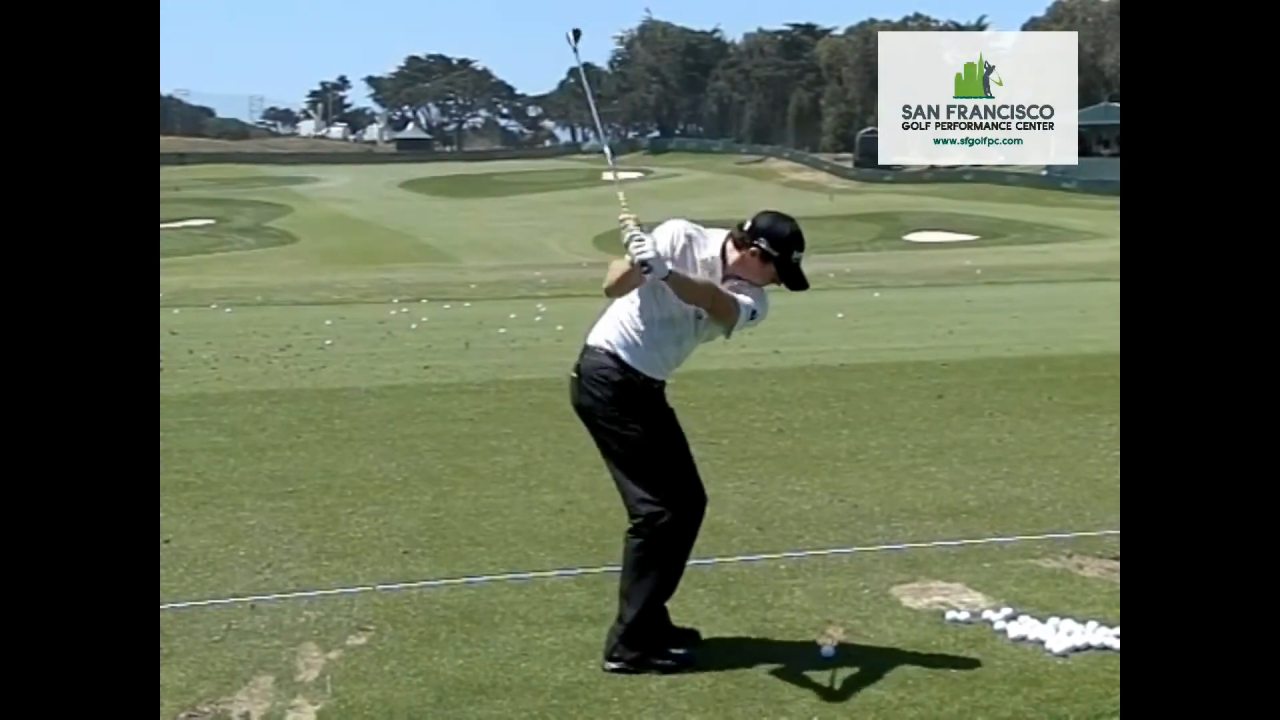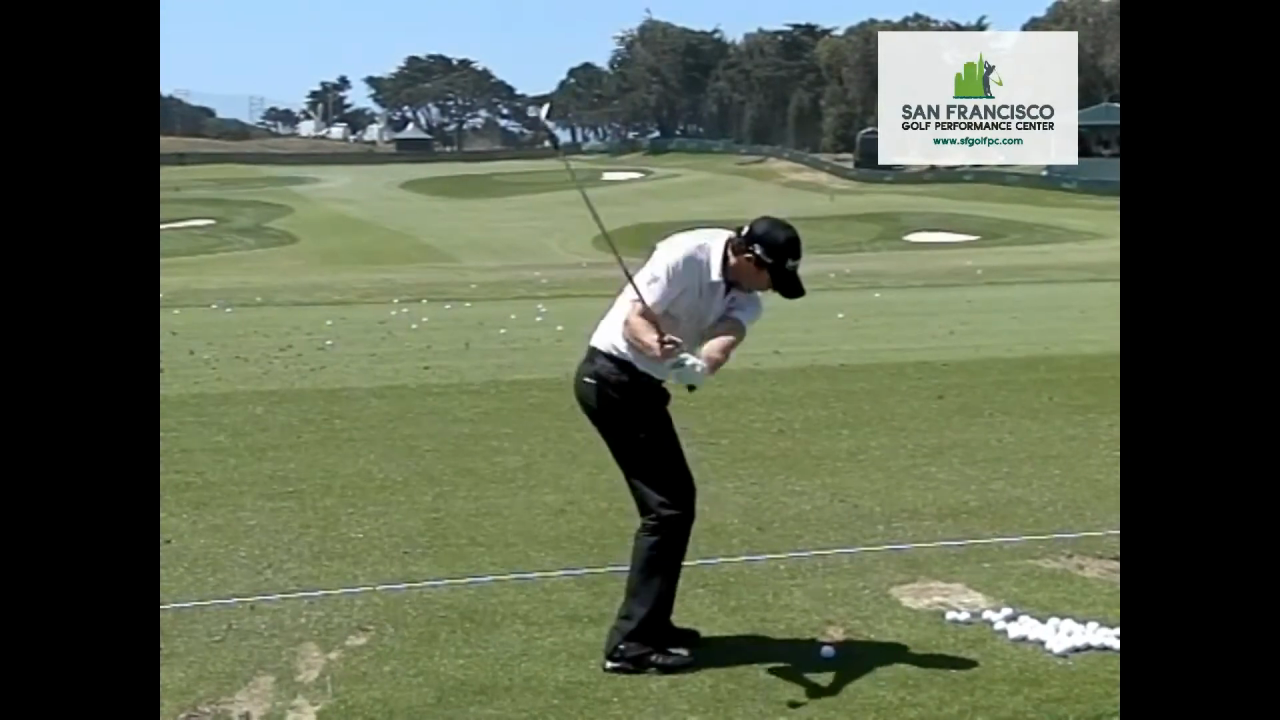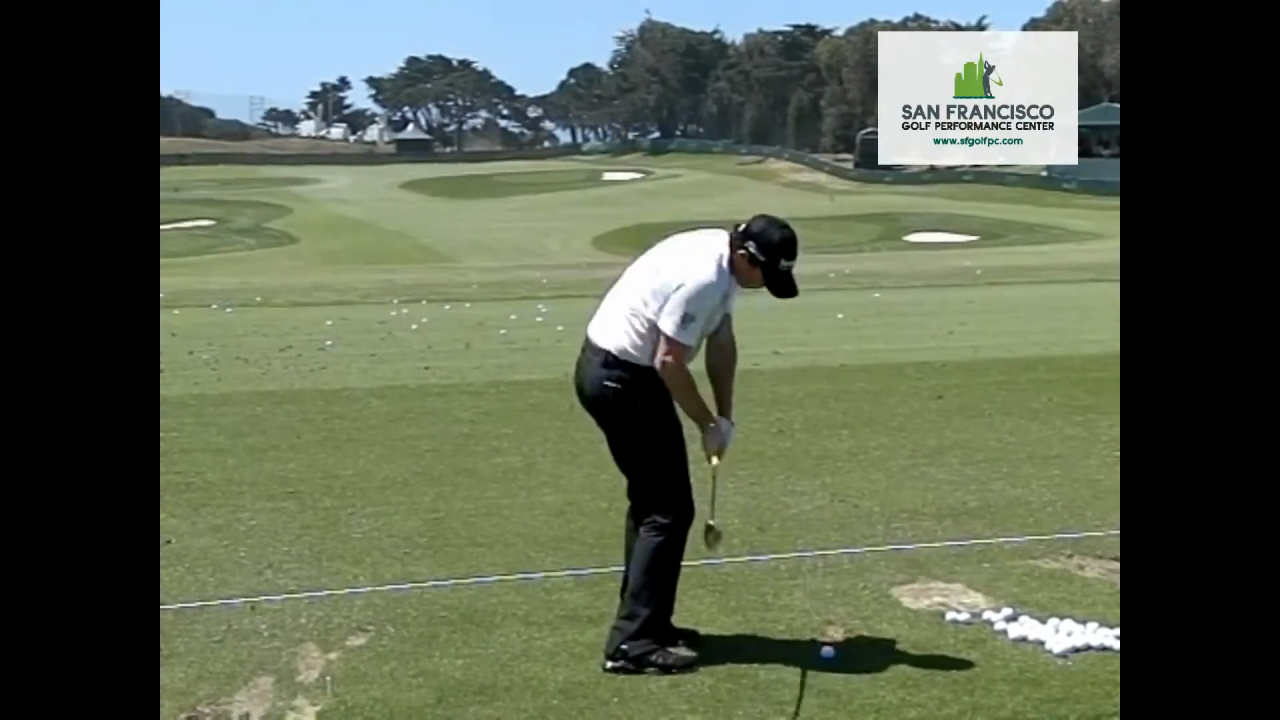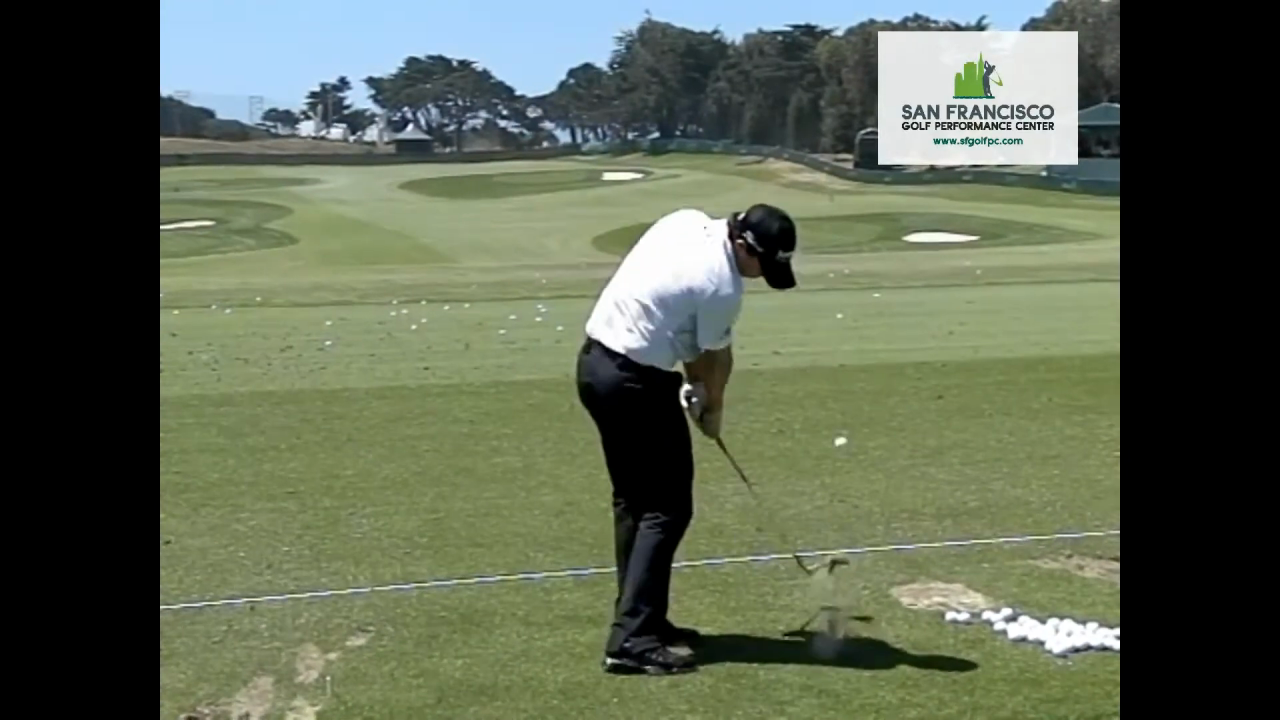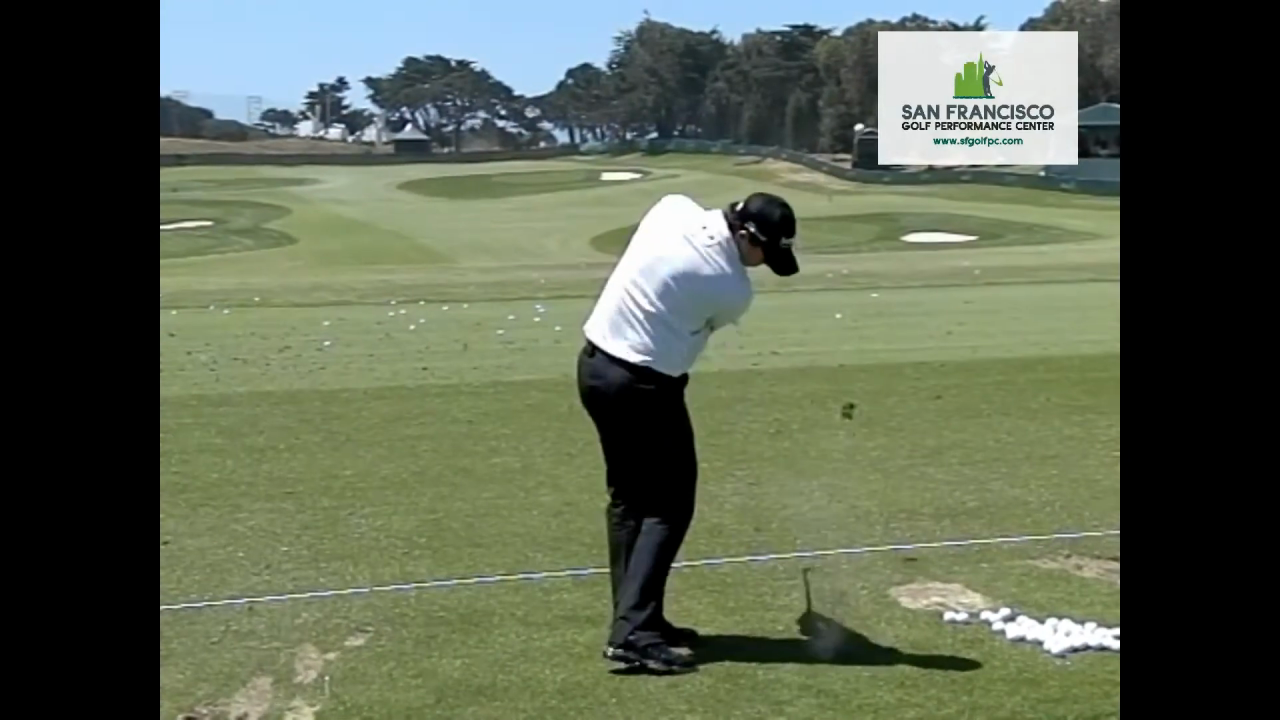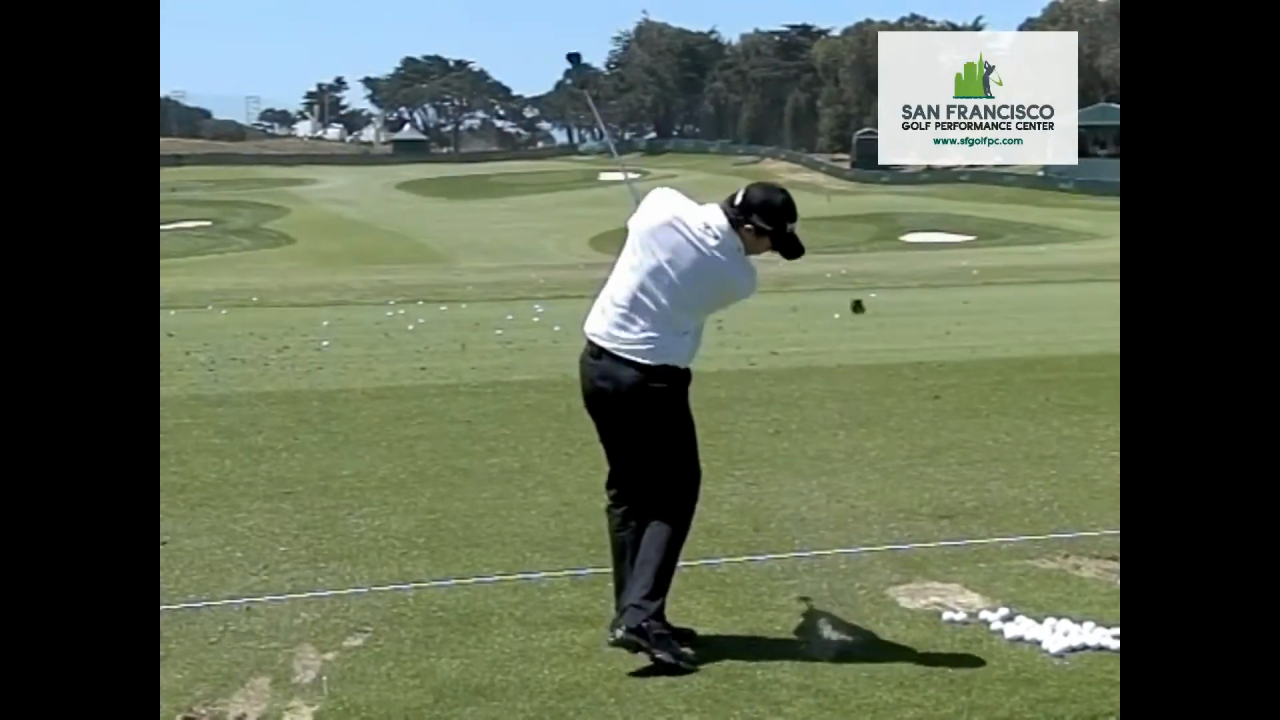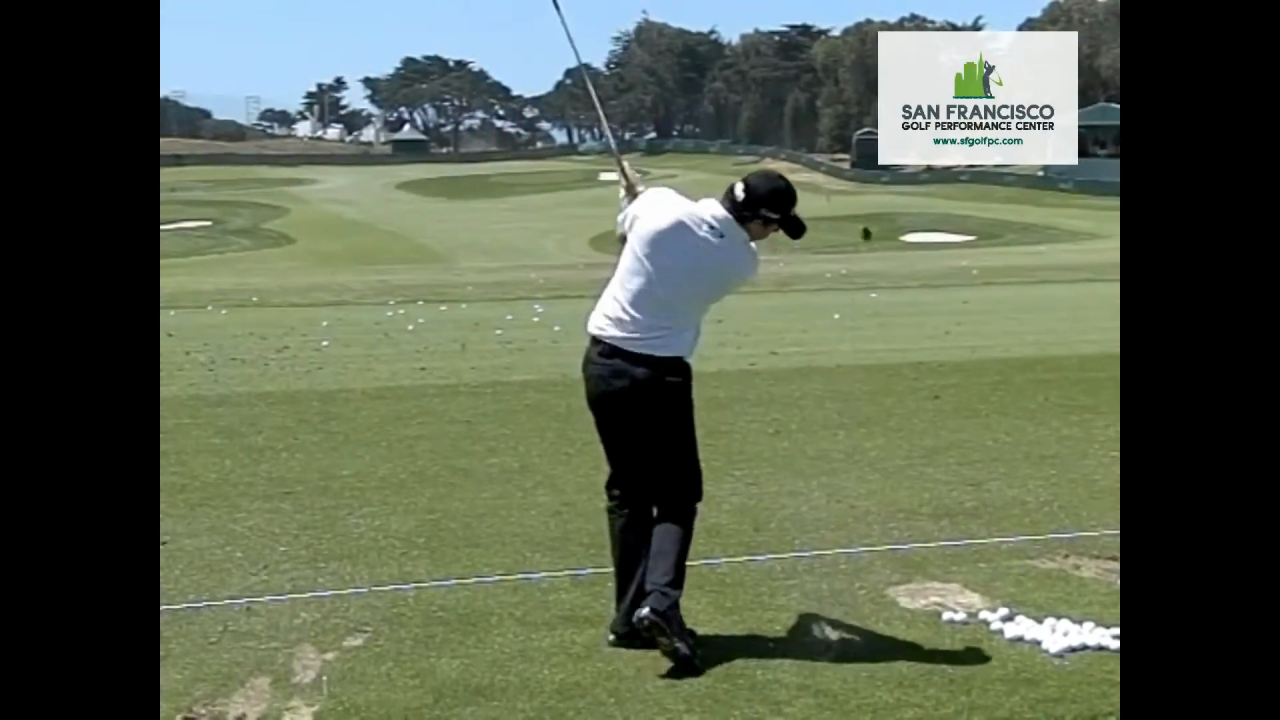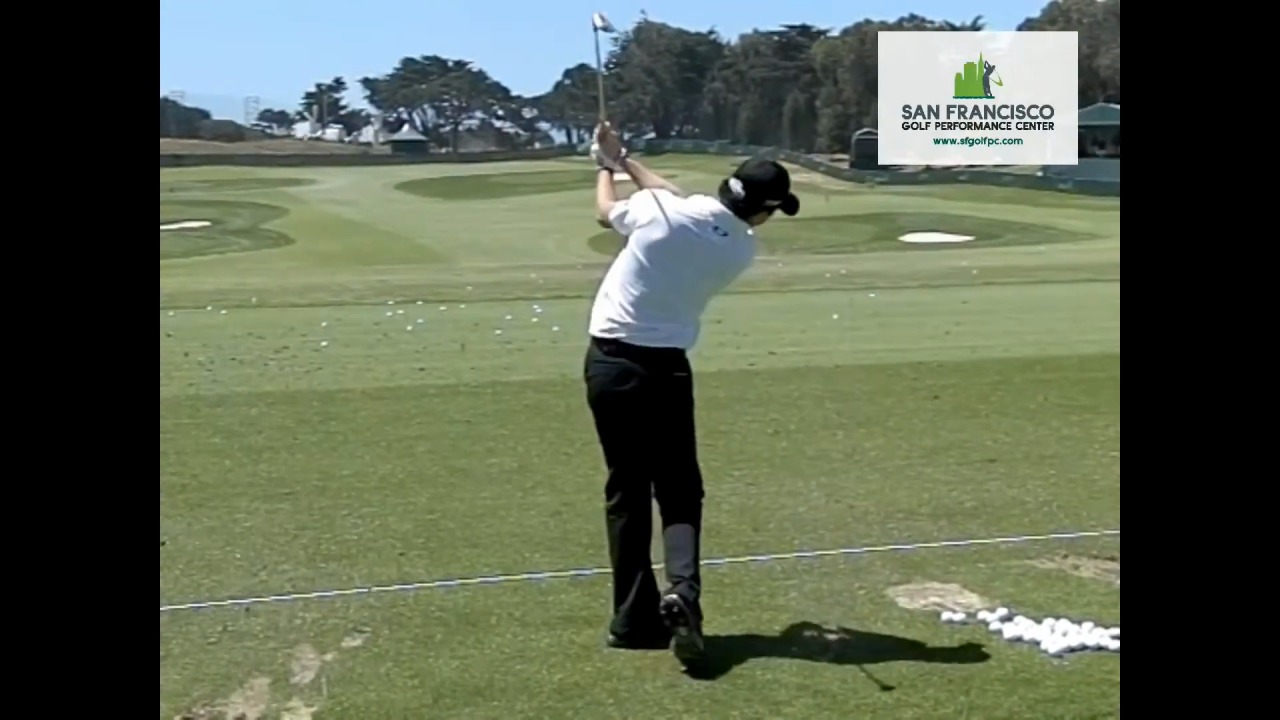
dt=0.2s
person 1, frame 1
left shoulder: (752, 301)
right shoulder: (681, 237)
left elbow: (712, 298)
right elbow: (614, 286)
left wrist: (662, 270)
right wrist: (636, 260)
left hip: (644, 387)
right hip: (607, 378)
left knee: (687, 502)
right knee: (657, 508)
left ankle: (648, 621)
right ankle: (631, 643)
person 1, frame 2
left shoulder: (747, 301)
right shoulder: (686, 251)
left elbow: (726, 340)
right elbow: (633, 322)
left wrist: (700, 365)
right wrist: (662, 353)
left hip: (639, 383)
right hip: (613, 377)
left knee: (677, 500)
right knee: (668, 507)
left ankle: (648, 621)
right ankle: (632, 642)
person 1, frame 3
left shoulder: (726, 269)
right shoulder: (702, 276)
left elbow: (721, 340)
right elbow: (668, 362)
left wrist: (724, 414)
right wrist: (707, 424)
left hip: (609, 371)
right hip: (623, 379)
left knee: (651, 500)
right knee: (668, 509)
left ankle: (645, 620)
right ankle: (632, 642)
person 1, frame 4
left shoulder: (689, 222)
right shoulder: (723, 287)
right elbow: (713, 361)
left wrist: (699, 389)
right wrist: (710, 409)
left hip: (597, 363)
right hip: (636, 380)
left knee: (635, 497)
right knee: (666, 507)
left ankle: (639, 618)
right ankle: (632, 640)
person 1, frame 5
left shoulder: (673, 208)
right shoulder: (733, 288)
left hip: (595, 365)
right hip: (645, 384)
left knee: (629, 497)
right knee: (668, 505)
left ankle: (634, 616)
right ankle: (634, 632)
person 1, frame 6
left shoulder: (663, 203)
right shoulder: (739, 277)
left hip: (598, 364)
right hip: (652, 381)
left knee: (628, 494)
right knee: (672, 501)
left ankle: (632, 612)
right ankle: (641, 615)
person 1, frame 7
left shoulder: (659, 204)
right shoulder: (742, 262)
left elbow: (626, 224)
left wrist: (631, 193)
left hip: (603, 363)
right hip: (659, 376)
left knee: (627, 492)
right knee: (676, 497)
left ankle: (632, 614)
right ankle: (659, 603)
person 1, frame 8
left shoulder: (656, 211)
right shoulder: (741, 250)
left elbow: (606, 211)
left wrist: (608, 163)
right wrist: (626, 161)
left hip: (607, 362)
right hip: (664, 371)
left knee: (626, 491)
right knee: (679, 494)
left ankle: (633, 617)
right ankle: (681, 591)
